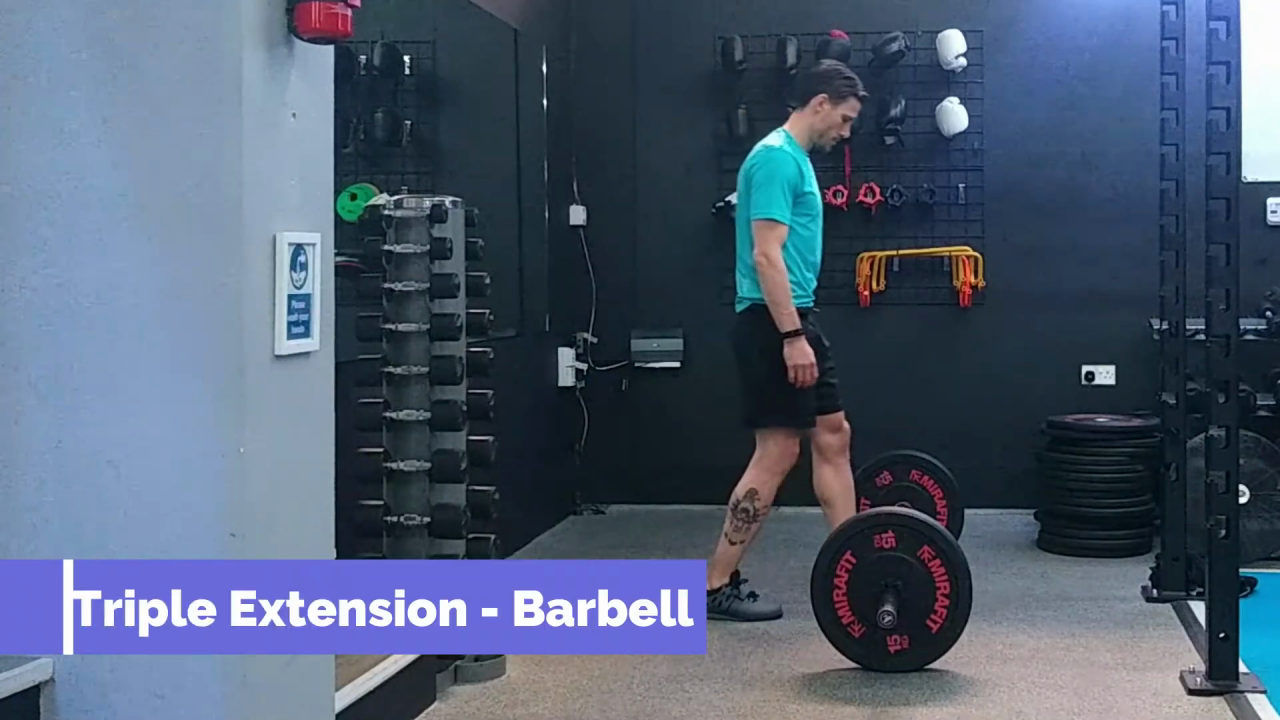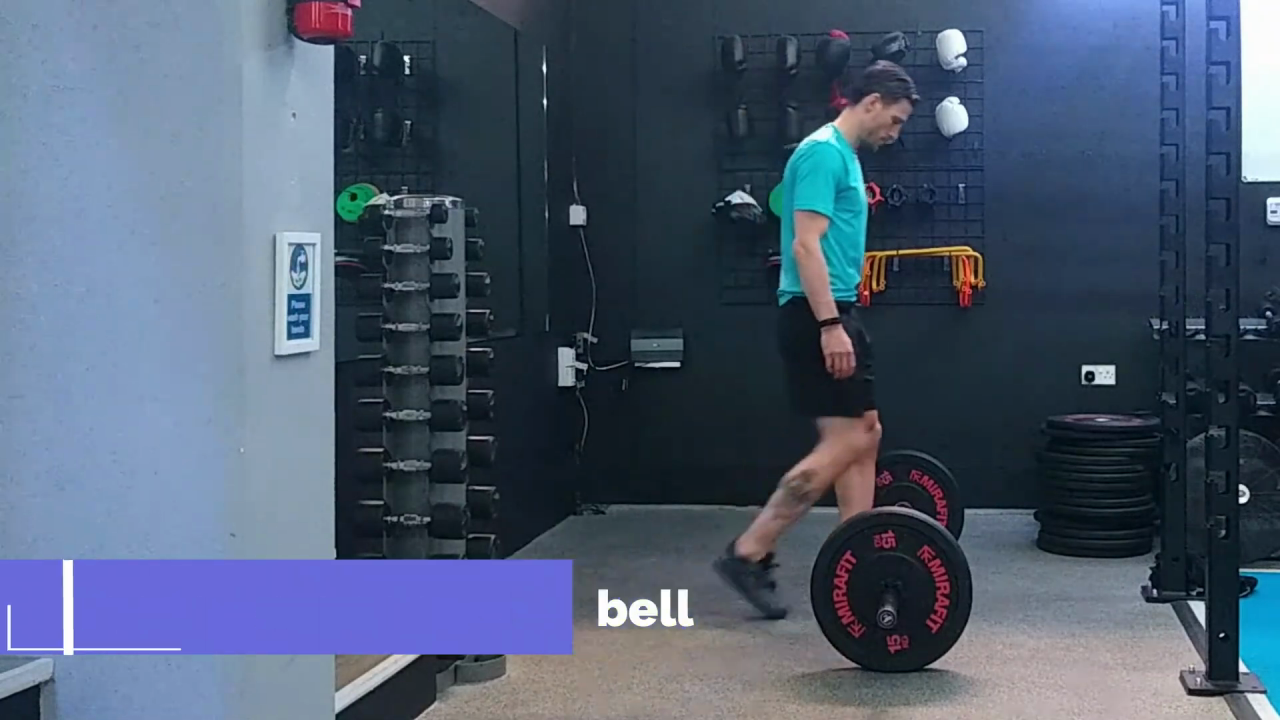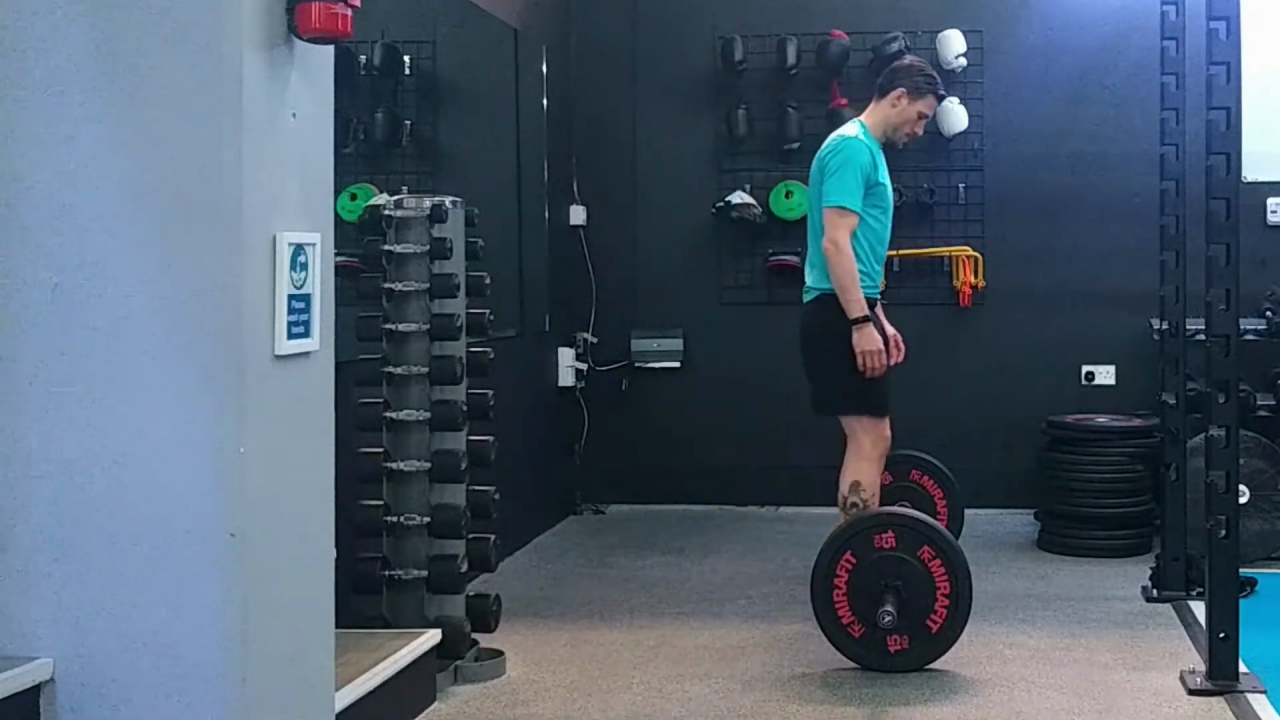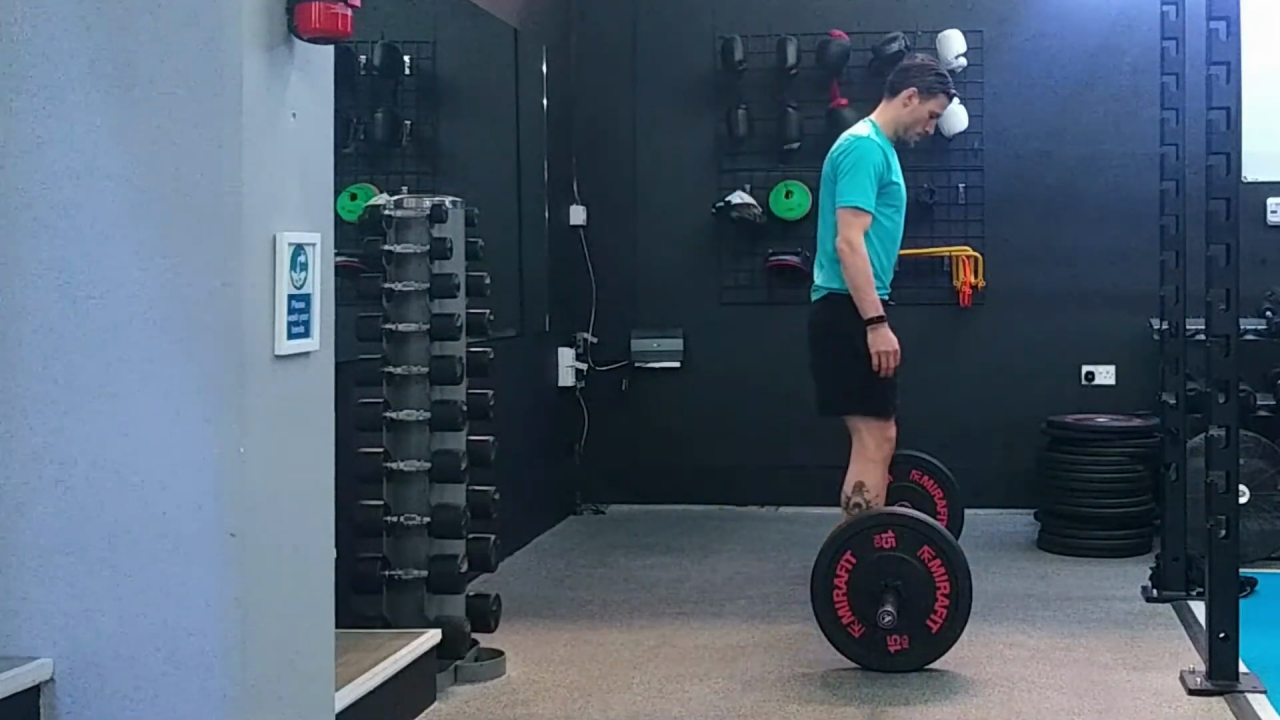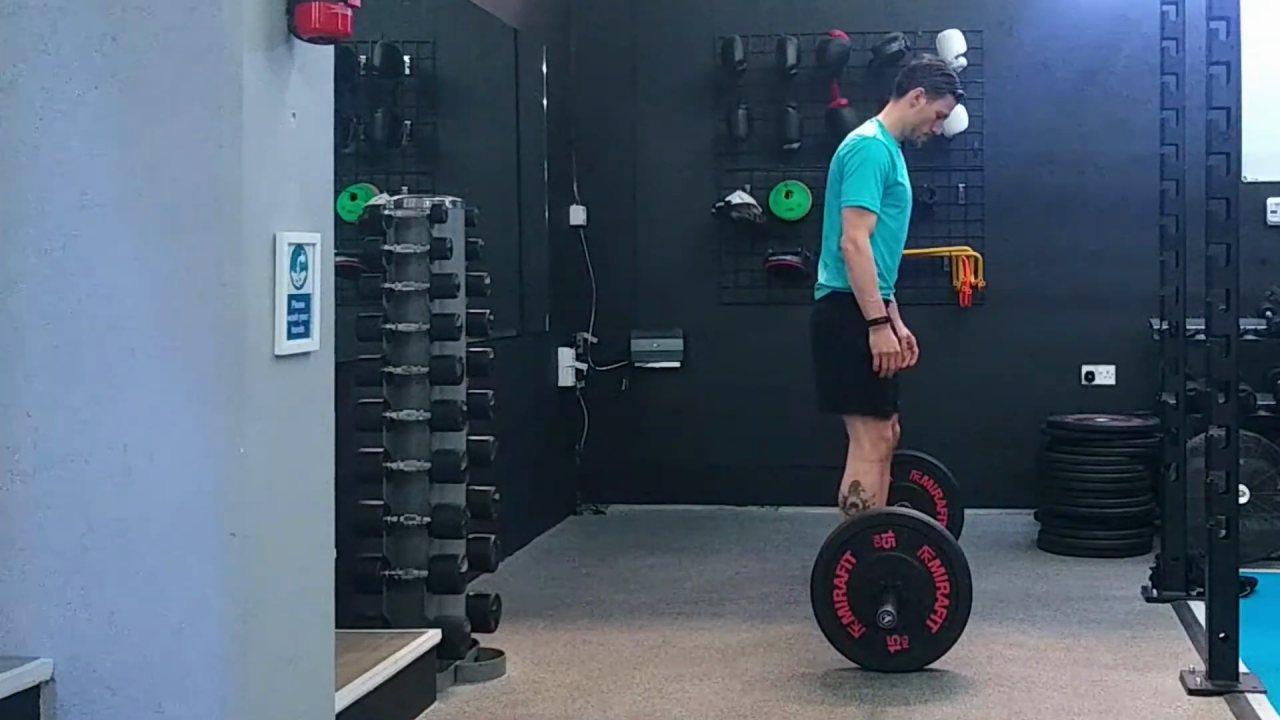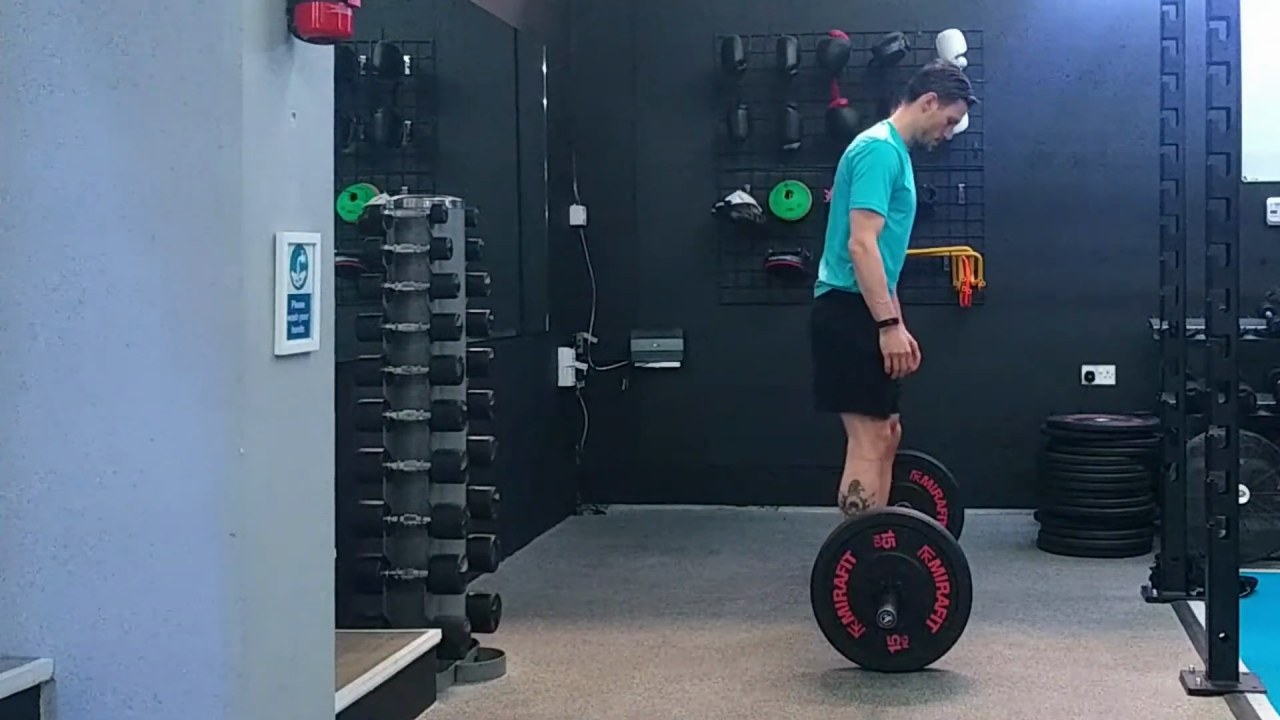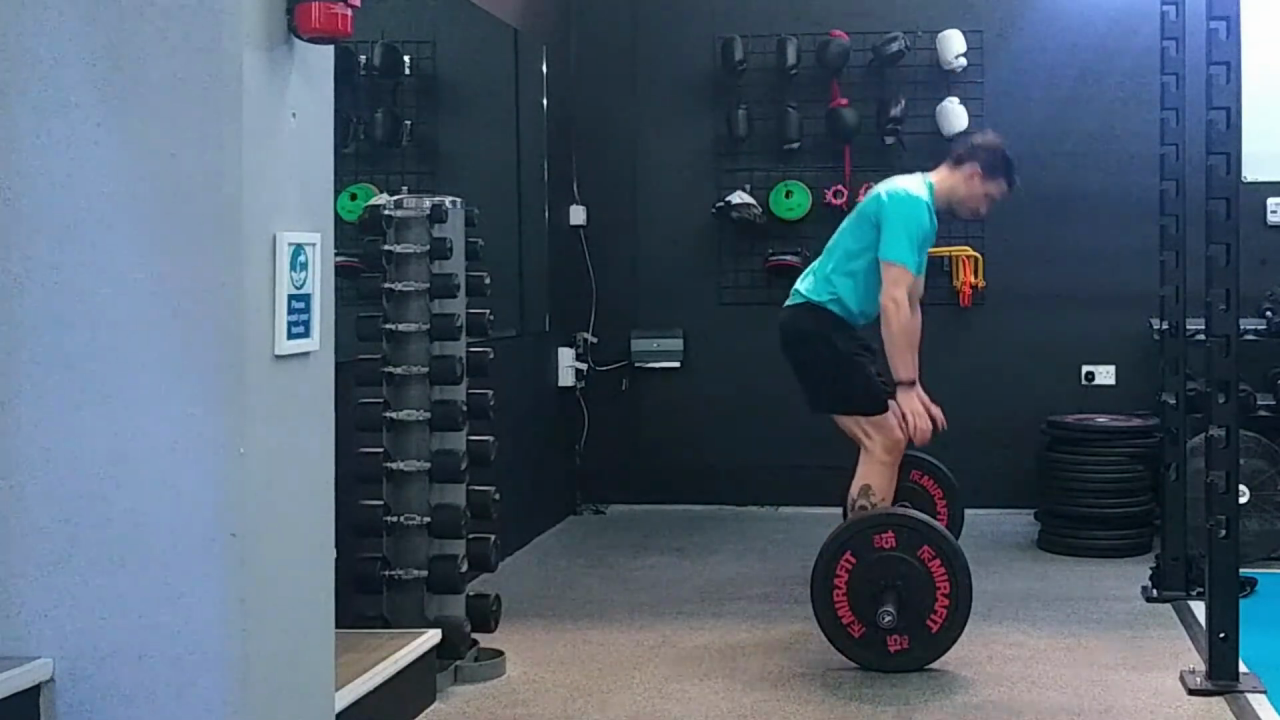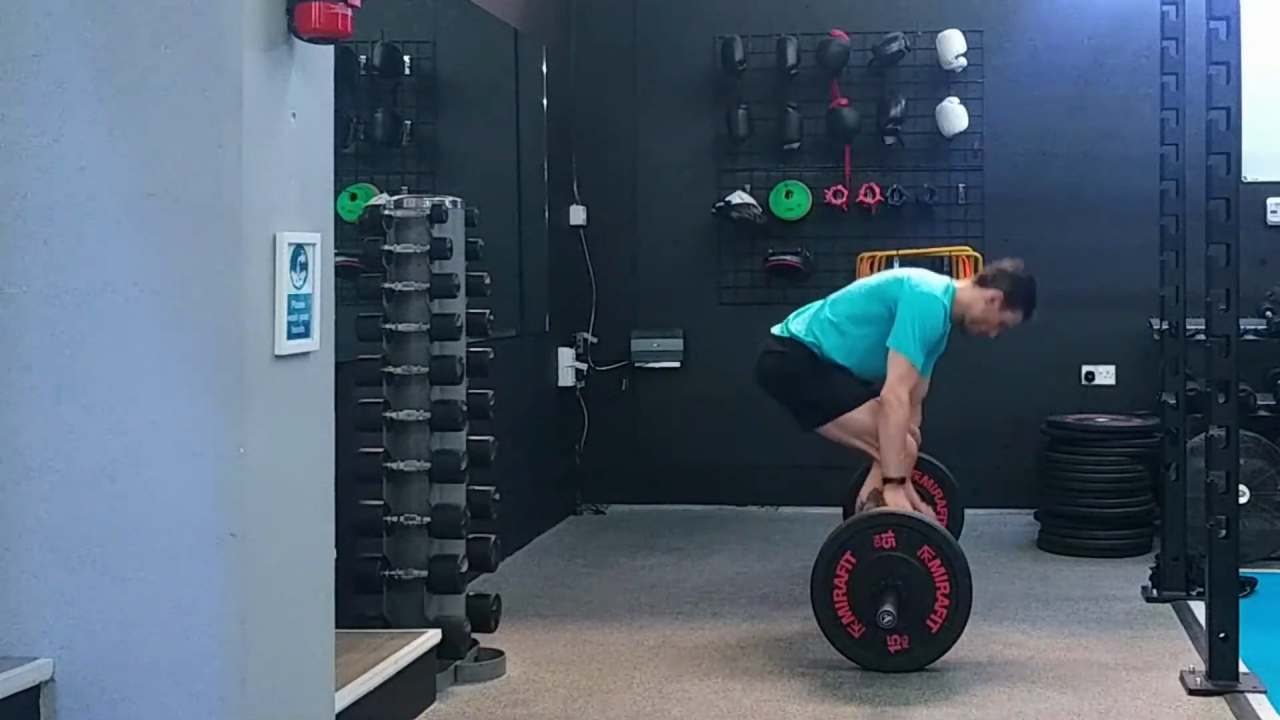
dt=0.3s
person 1, frame 1
left shoulder: (794, 157)
right shoulder: (776, 158)
right elbow: (766, 255)
right wrist: (791, 335)
left hip: (796, 320)
right hip: (773, 324)
left knee: (833, 438)
right knee: (777, 454)
right ankle: (717, 585)
person 1, frame 2
left shoulder: (844, 156)
right shoulder: (822, 152)
right elbow: (805, 244)
left wrist: (838, 323)
right wrist: (829, 324)
left hip: (833, 313)
right hip: (815, 320)
left knee: (865, 435)
right knee: (845, 443)
right ankle: (748, 554)
person 1, frame 3
left shoulder: (866, 150)
right shoulder: (851, 147)
right elbow: (835, 243)
left wrist: (880, 320)
right wrist: (862, 322)
left hip: (850, 313)
right hip: (839, 315)
left knee: (872, 438)
right knee: (871, 439)
person 1, frame 4
left shoulder: (878, 148)
right shoulder: (864, 147)
right elbow: (849, 243)
left wrist: (876, 320)
right wrist: (876, 323)
left hip: (857, 313)
right hip: (849, 314)
left knee: (879, 438)
right knee: (874, 441)
person 1, frame 5
left shoulder: (884, 149)
right shoulder: (870, 147)
right elbow: (854, 243)
left wrist: (895, 320)
right wrist: (879, 324)
left hip: (865, 314)
right hip: (852, 314)
left knee: (883, 437)
right knee: (871, 442)
person 1, frame 6
left shoulder: (891, 151)
right shoulder: (879, 149)
right elbow: (862, 245)
left wrist: (898, 325)
right wrist: (890, 325)
left hip: (854, 309)
right hip: (848, 310)
left knee: (885, 434)
right knee: (871, 440)
person 1, frame 7
left shoulder: (918, 203)
right shoulder: (910, 202)
left elbow: (910, 305)
right elbow: (892, 301)
left wrist: (915, 387)
right wrist: (905, 387)
left hip: (832, 321)
right hip: (816, 320)
left knee: (890, 437)
right knee: (884, 440)
person 1, frame 8
left shoulder: (938, 309)
right shoulder: (929, 303)
left elbow: (910, 401)
right elbow: (895, 396)
left wrist: (902, 485)
right wrist: (895, 484)
left hip: (809, 359)
right hip: (793, 359)
left knee: (901, 446)
right knee: (898, 449)
